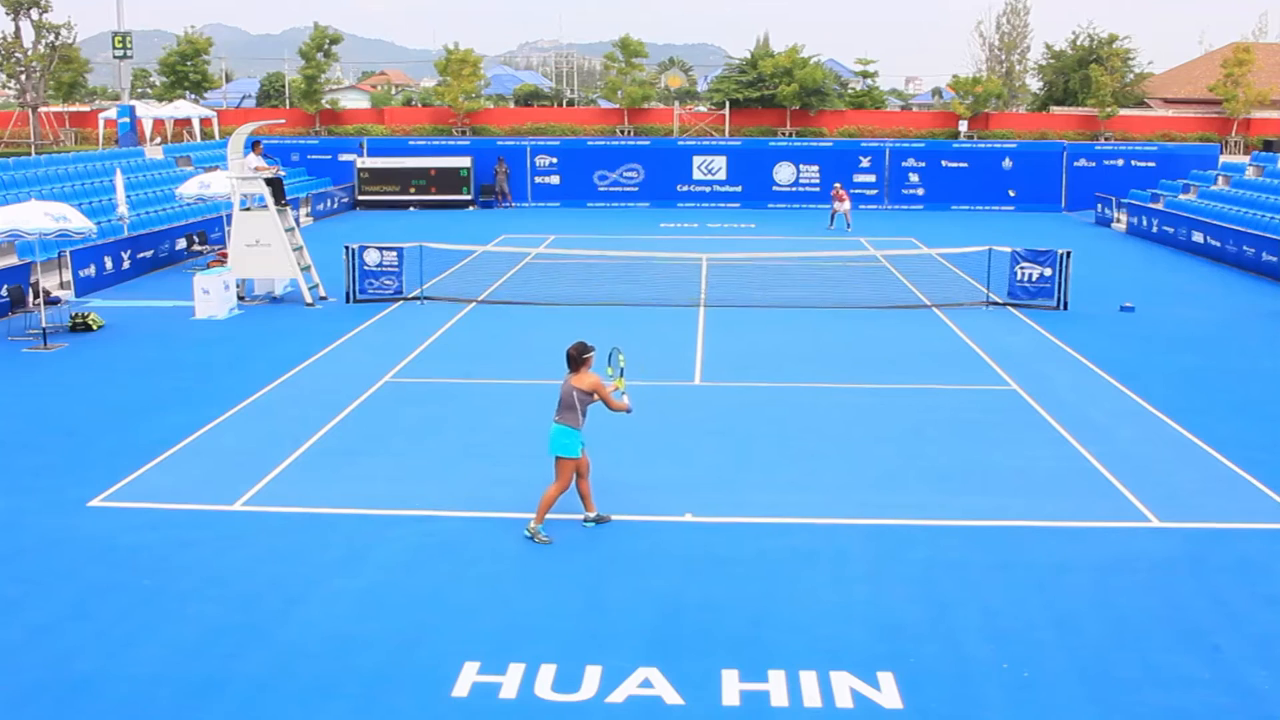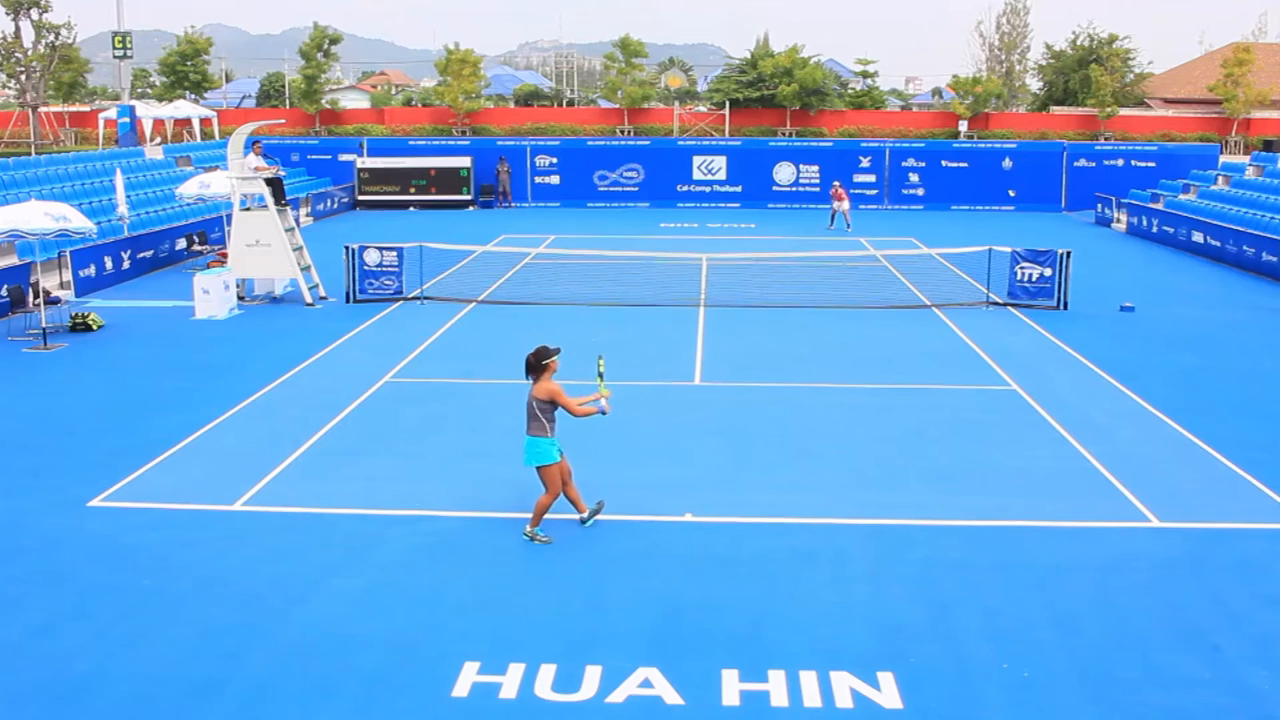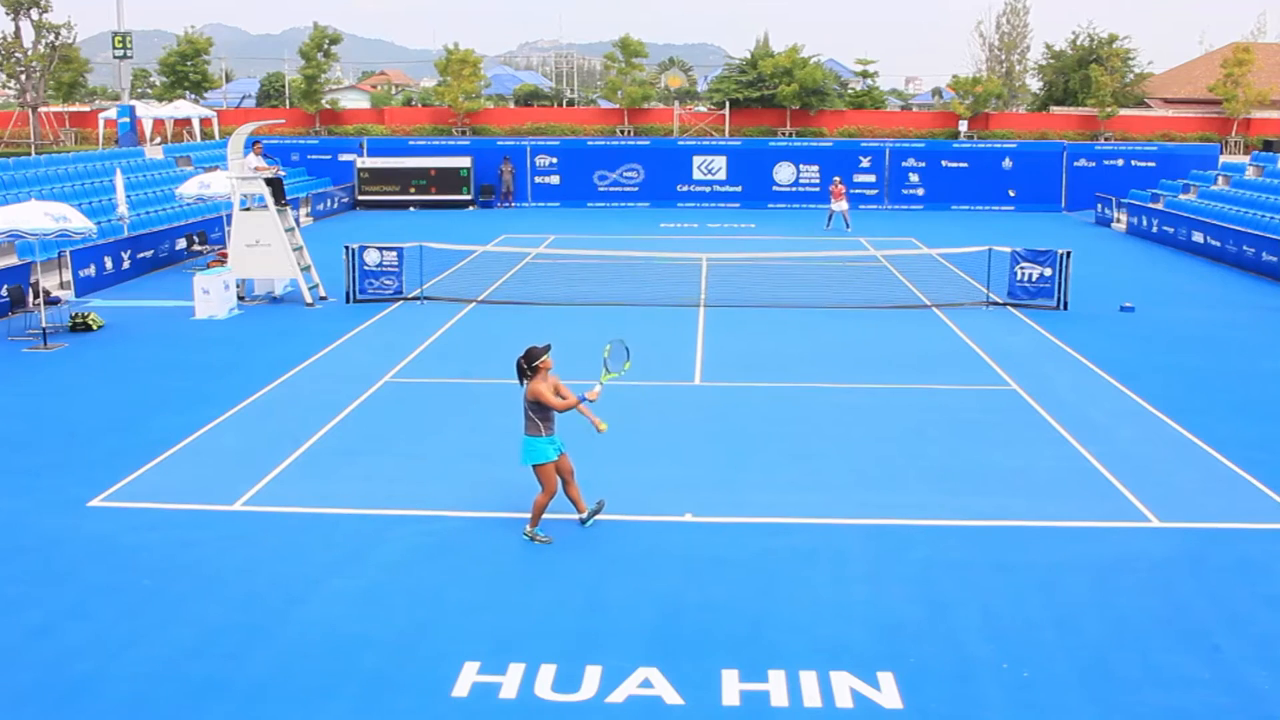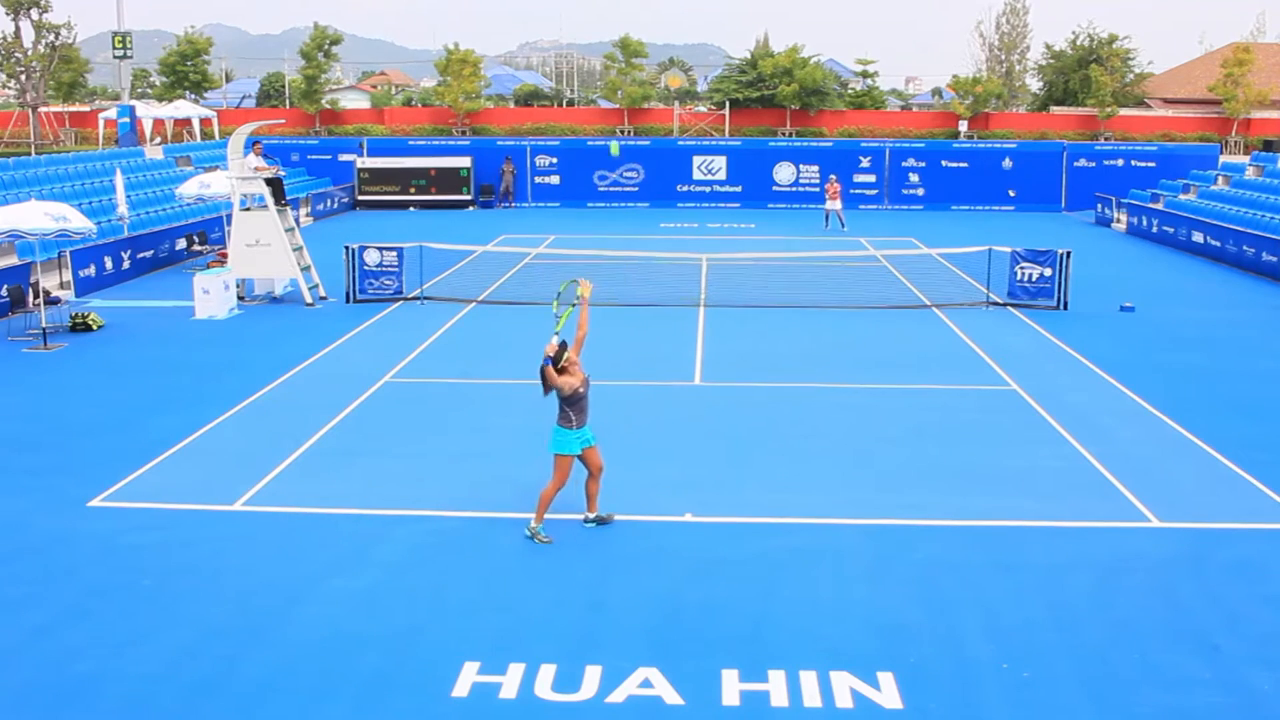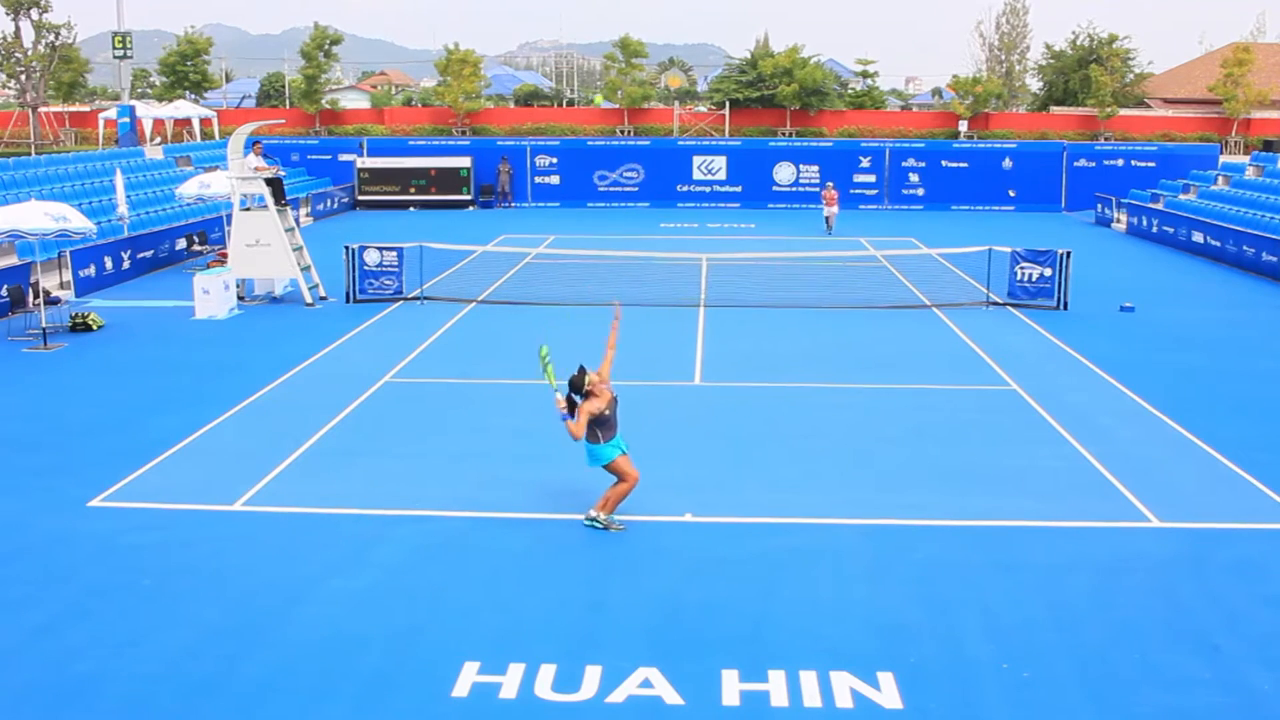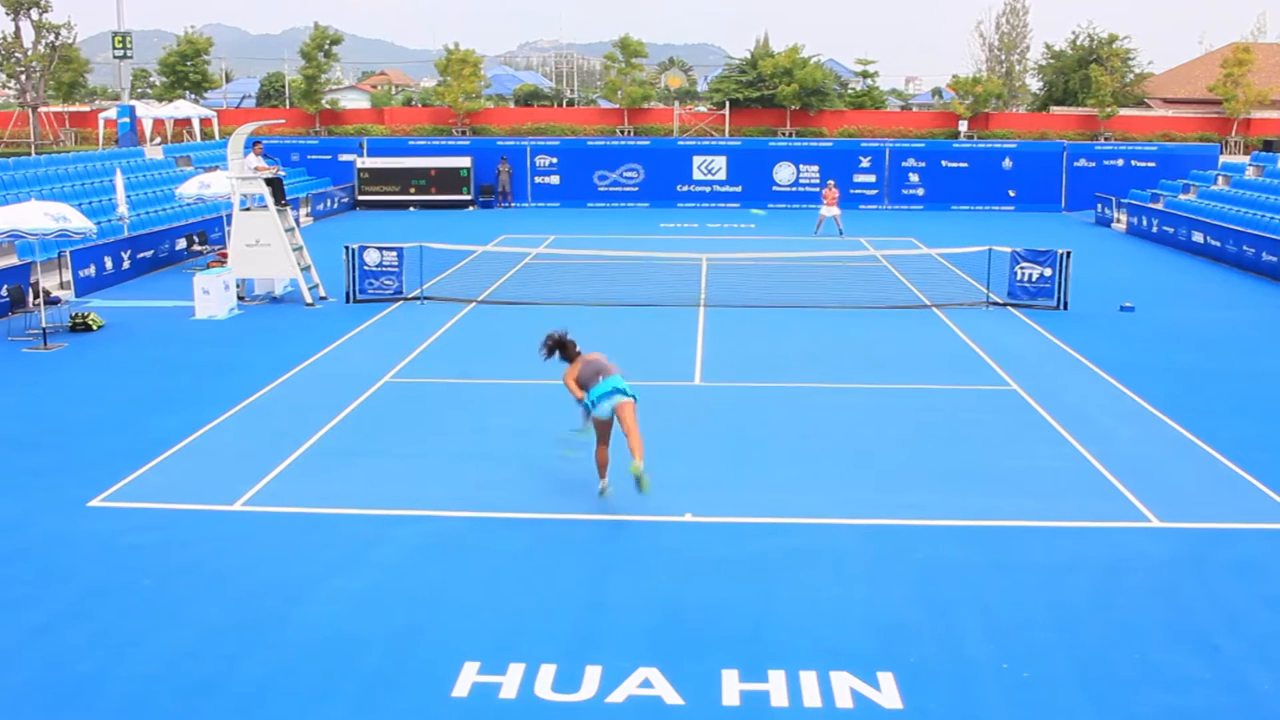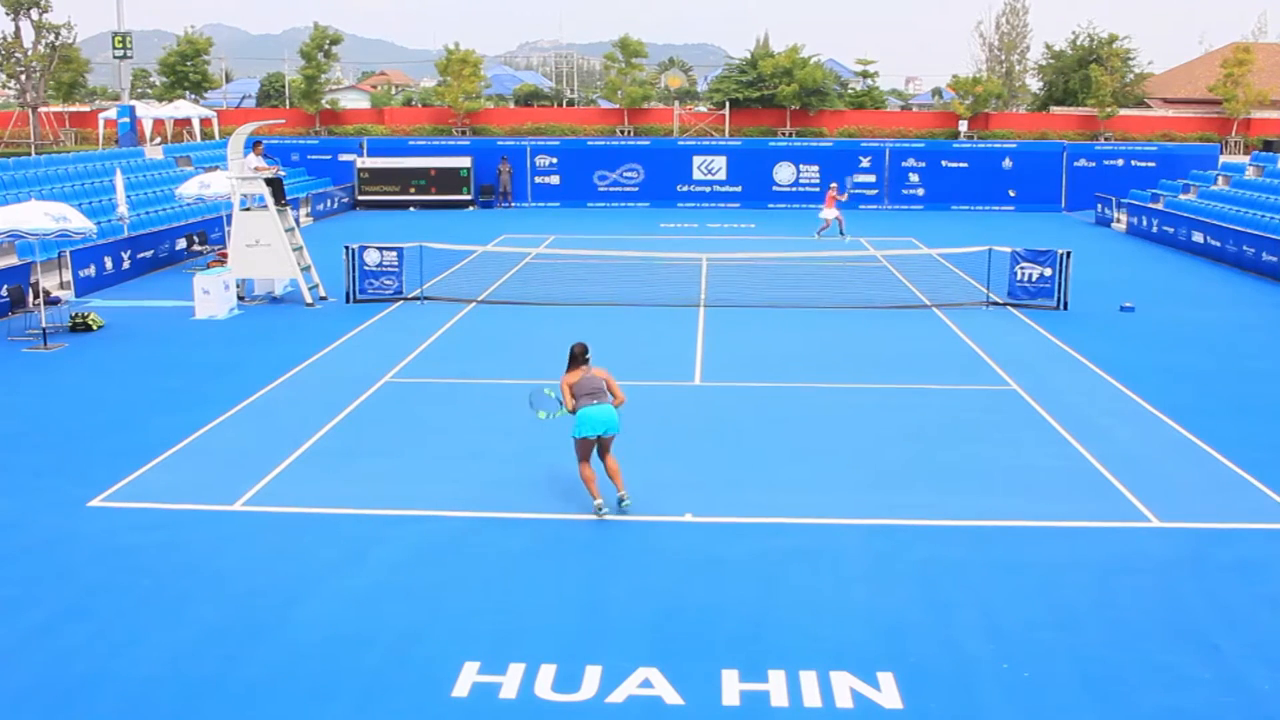
dt=0.5s
person 1, frame 1
left shoulder: (572, 377)
right shoulder: (592, 379)
right elbow: (611, 405)
left wrist: (610, 388)
right wrist: (626, 406)
left hip: (566, 432)
right hip: (567, 434)
left knee: (583, 472)
right knee: (562, 484)
left ankle: (591, 514)
right ankle: (534, 526)
person 1, frame 2
left shoulder: (542, 383)
right shoulder: (550, 387)
left elbow: (568, 402)
right elbow: (575, 411)
left wrist: (595, 397)
right wrist: (600, 409)
left hip: (547, 441)
right hip: (541, 444)
left knee: (566, 478)
right knee: (553, 491)
left ankle: (584, 514)
right ankle: (531, 529)
person 1, frame 3
left shoulder: (551, 379)
right shoulder: (536, 388)
left elbow: (573, 400)
right elbow: (561, 407)
left wrist: (593, 418)
right wrist: (585, 397)
left hip: (550, 439)
right hip: (538, 443)
left knee: (568, 475)
right knee: (549, 490)
left ankle: (584, 514)
right ankle: (531, 529)
person 1, frame 4
left shoulder: (575, 366)
right shoulder: (565, 383)
left elbow: (582, 332)
right elbow: (551, 381)
left wrist: (584, 301)
right wrist: (548, 360)
left hip: (581, 431)
right hip: (567, 435)
left knee: (596, 469)
right knee: (559, 482)
left ankle: (591, 515)
right ankle: (534, 526)
person 1, frame 5
left shoulder: (602, 382)
right shoulder: (589, 407)
left elbow: (610, 349)
right elbow: (577, 435)
left wrist: (615, 321)
right wrist: (565, 415)
left hip: (612, 443)
right hip: (600, 447)
left knee: (625, 478)
right knee: (631, 477)
left ankle: (594, 514)
right ankle: (602, 516)
person 1, frame 6
left shoulder: (569, 375)
right shoulder: (595, 357)
left elbow: (580, 397)
left wrist: (586, 413)
left hip: (598, 395)
right hip: (616, 387)
left knee: (602, 444)
right knee: (631, 430)
left ankle: (603, 482)
right ankle: (637, 467)
person 1, frame 7
left shoulder: (567, 379)
right shoulder: (602, 372)
left elbow: (569, 408)
right elbow: (621, 399)
left hip: (585, 418)
right hip: (608, 415)
left knee: (584, 463)
right knee: (605, 456)
left ankle: (598, 502)
right ankle: (622, 494)
